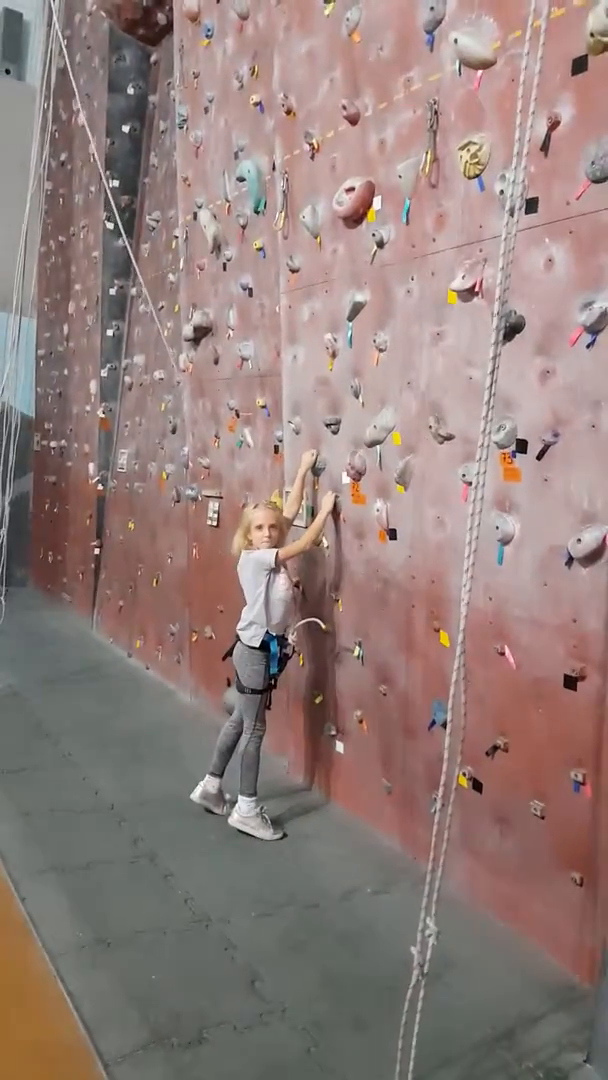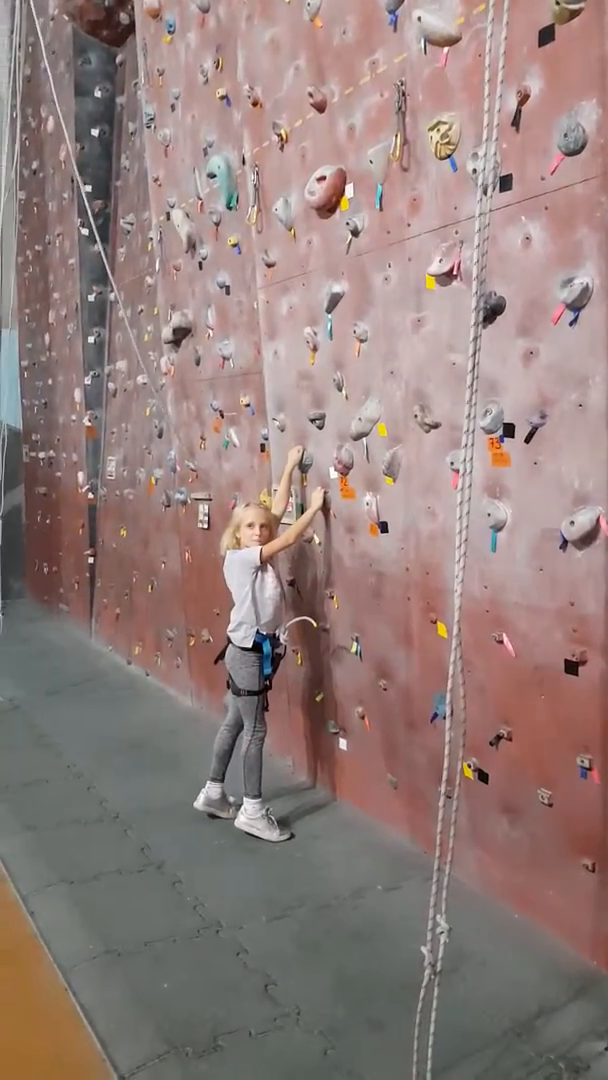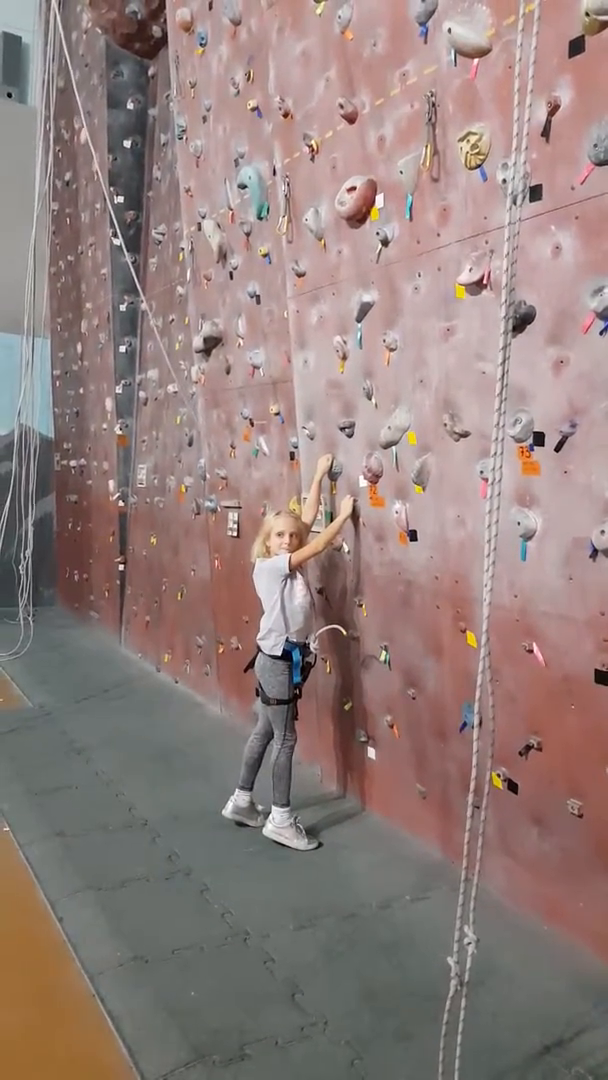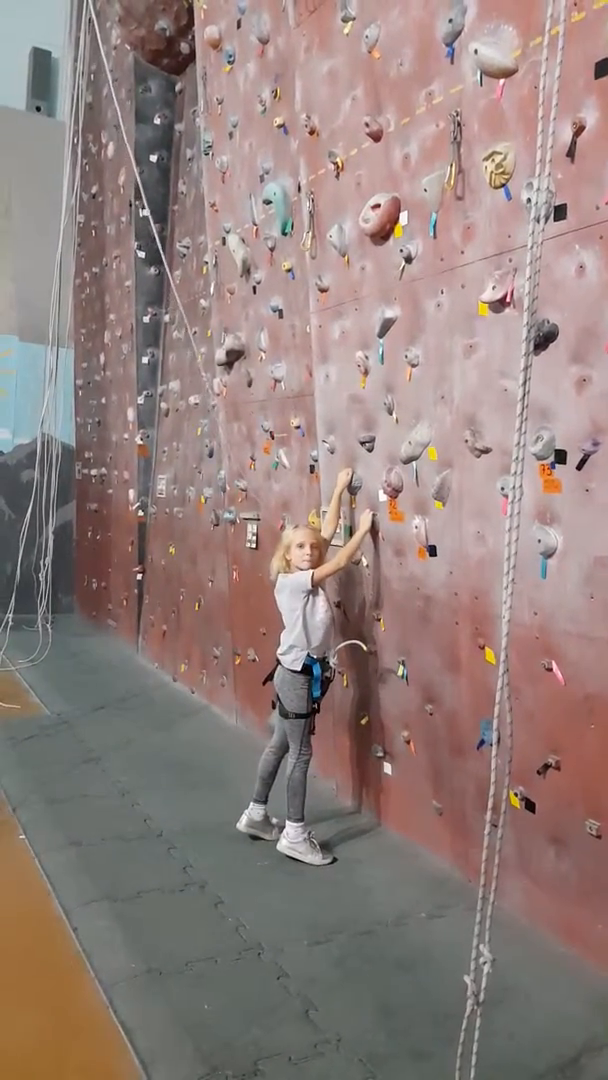
dt=1s
person 1, frame 1
left shoulder: (272, 556)
right shoulder: (252, 559)
left elbow: (290, 510)
right elbow: (304, 544)
left wrist: (304, 471)
right wrist: (325, 510)
left hip: (267, 648)
right hip: (254, 649)
left knee: (240, 720)
right knee: (254, 729)
left ankle: (210, 787)
right ankle: (247, 810)
person 1, frame 2
left shoulder: (261, 554)
right shoulder: (238, 559)
left elbow: (277, 511)
right elbow: (289, 539)
left wrist: (290, 469)
right wrist: (314, 506)
left hip: (259, 649)
right hip: (246, 650)
left knee: (235, 723)
right knee: (255, 730)
left ankle: (213, 793)
right ankle: (252, 811)
person 1, frame 3
left shoulder: (291, 563)
right shoulder: (267, 567)
left elbow: (307, 519)
right elbow: (318, 546)
left wrist: (319, 476)
right wrist: (343, 515)
left hip: (288, 657)
right hip: (276, 659)
left knee: (265, 731)
right knee: (285, 738)
left ankle: (241, 801)
right ankle: (280, 819)
person 1, frame 4
left shoulder: (310, 578)
right shoulder: (290, 582)
left elbow: (327, 532)
right elbow: (339, 562)
left wrist: (340, 490)
right wrist: (363, 529)
left hip: (307, 672)
right hip: (296, 673)
left knee: (280, 745)
right knee: (300, 754)
left ankle: (256, 815)
right ankle: (294, 835)
